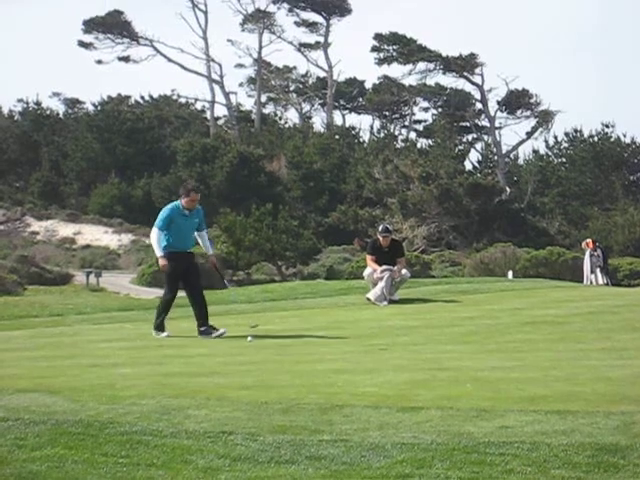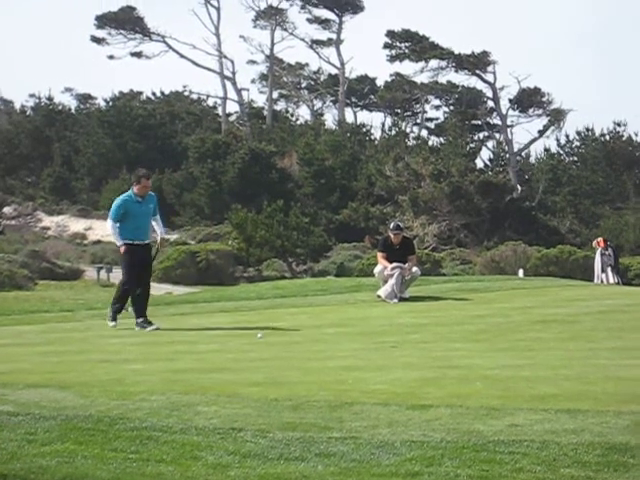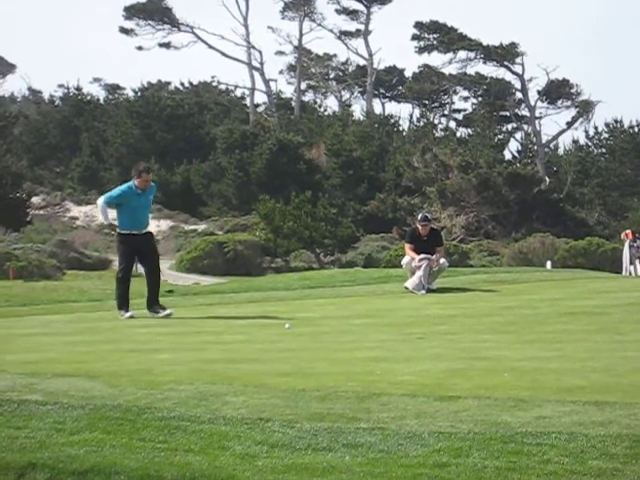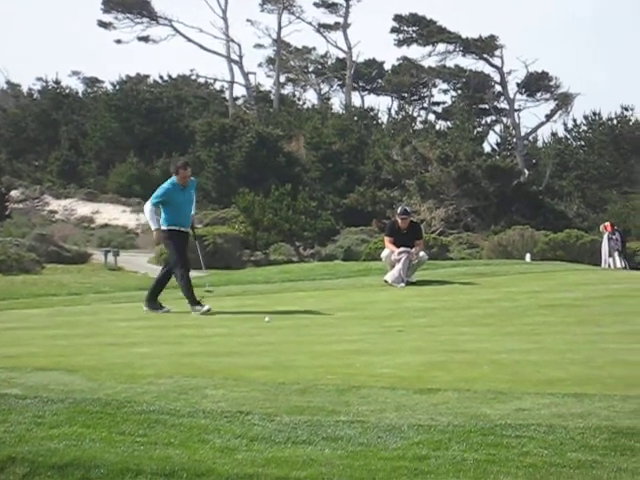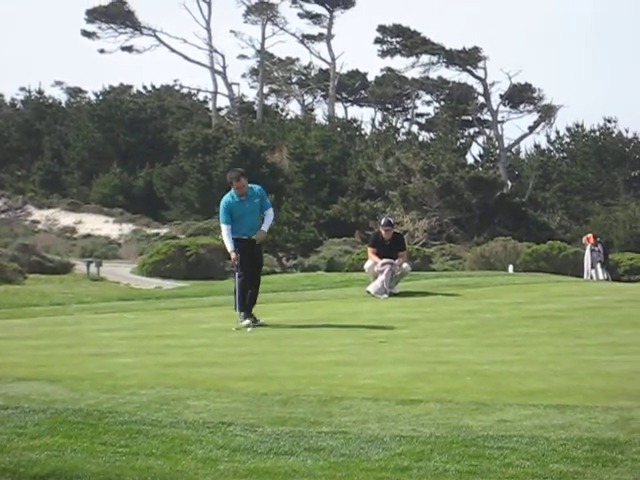
dt=1s
person 1, frame 1
left shoulder: (198, 211)
right shoulder: (170, 211)
left elbow: (201, 233)
right elbow: (155, 234)
left wrist: (210, 253)
right wrist: (161, 256)
left hip: (187, 254)
right hip: (169, 255)
left knee: (196, 290)
right knee: (171, 291)
left ankle: (204, 327)
right ankle: (158, 326)
person 1, frame 2
left shoulder: (152, 198)
right shoulder: (122, 201)
left elbow: (155, 217)
right elbow: (112, 225)
left wrist: (160, 234)
right wrist: (120, 244)
left hip: (145, 246)
right hip: (129, 247)
left knee: (143, 283)
right knee: (128, 282)
left ankle: (141, 319)
right ankle: (113, 313)
person 1, frame 3
left shoulder: (152, 188)
right shoulder: (123, 192)
right elbow: (101, 202)
right wrist: (108, 222)
left hip: (145, 235)
right hip: (126, 237)
left knee: (153, 269)
right knee: (124, 273)
left ankle: (154, 305)
right ankle: (123, 307)
person 1, frame 4
left shoulder: (192, 183)
right shoulder: (166, 189)
right elbow: (148, 207)
right wrist: (155, 229)
left hip: (184, 232)
right hip: (171, 232)
left knee: (170, 267)
right knee: (181, 267)
left ankle: (151, 301)
right ankle: (194, 303)
person 1, frame 5
left shoulder: (258, 191)
right shoulder: (226, 202)
left elbow: (269, 212)
right elbow: (225, 229)
left wrist: (263, 230)
right wrist: (231, 251)
left hip: (256, 241)
right hip: (238, 241)
left knee: (255, 278)
right knee: (244, 276)
left ankle: (246, 313)
right ankle: (242, 311)
